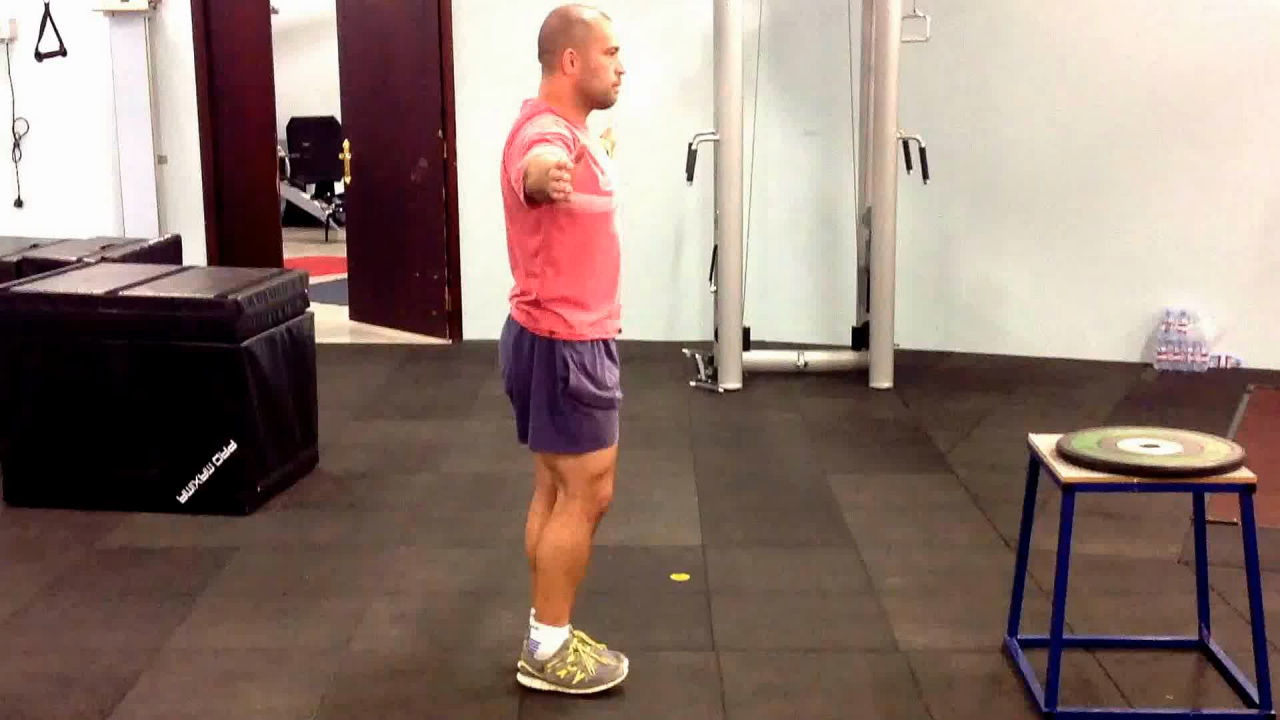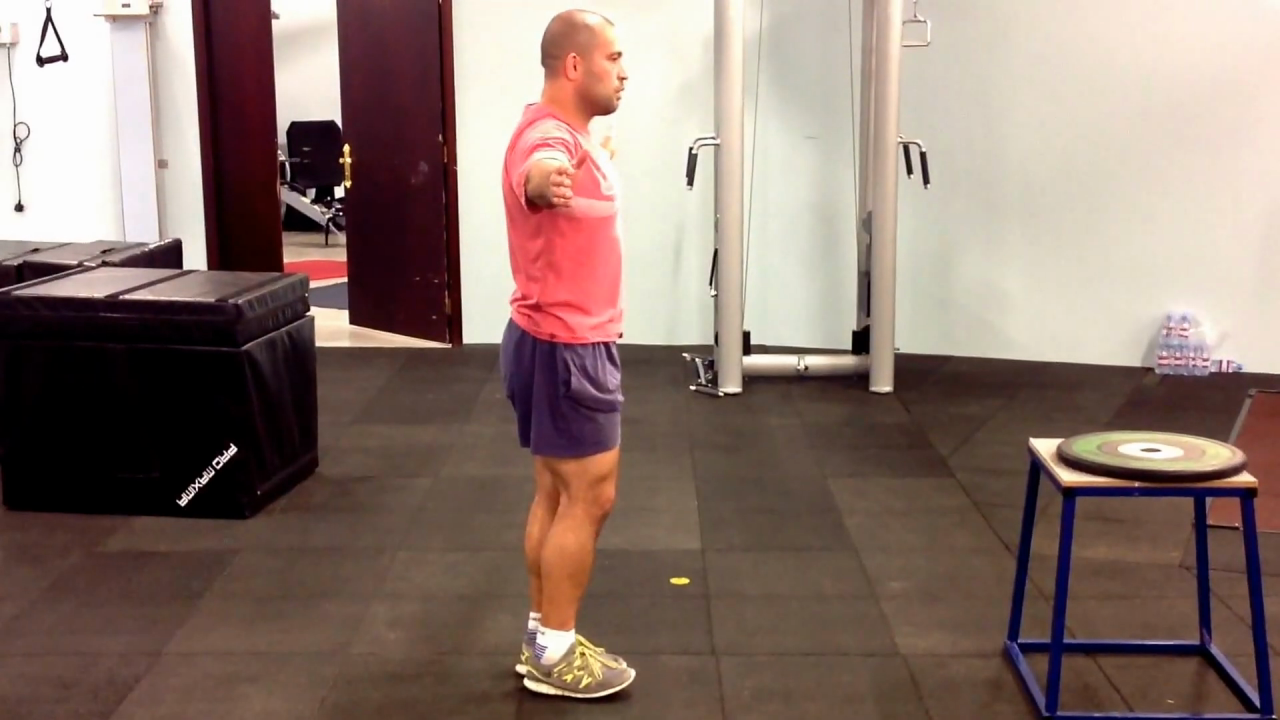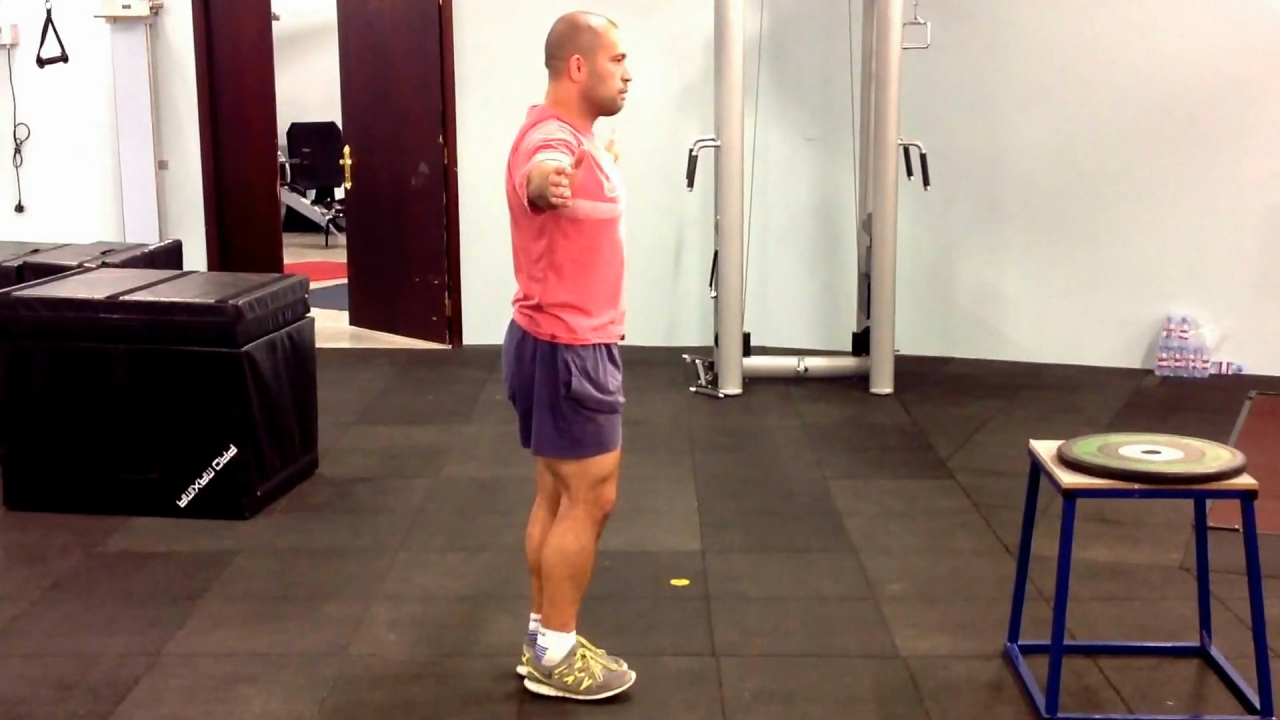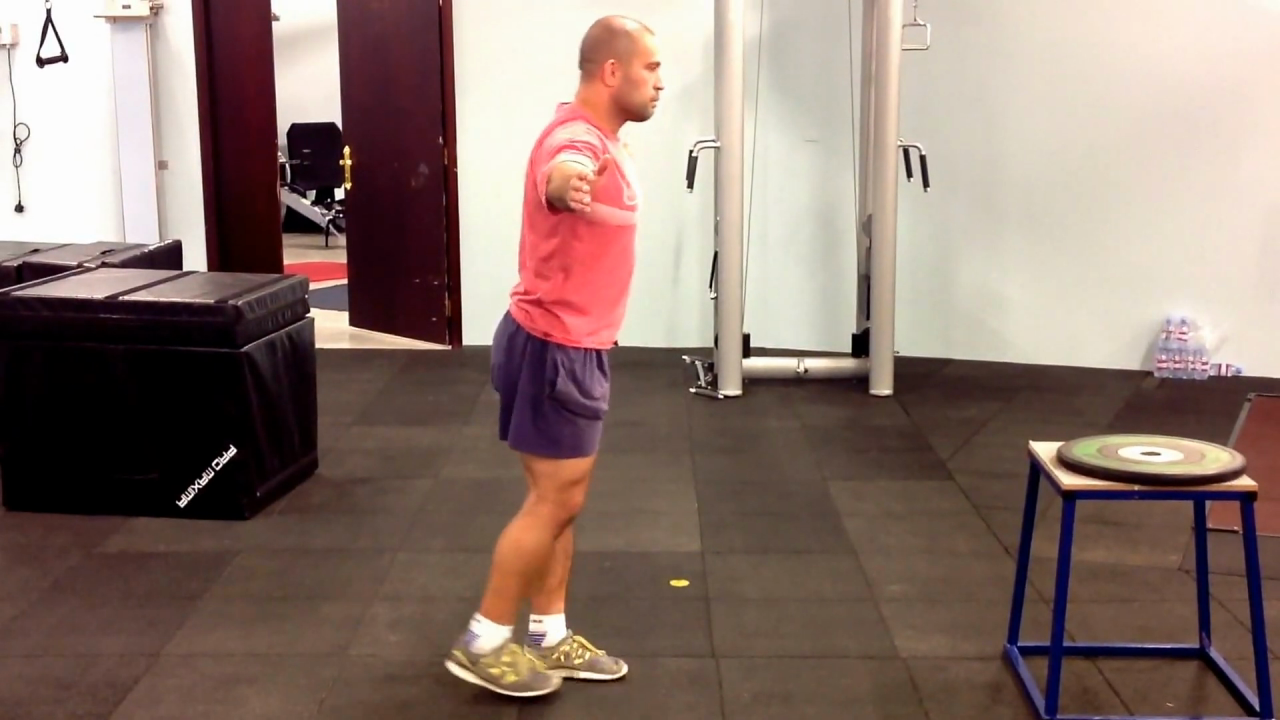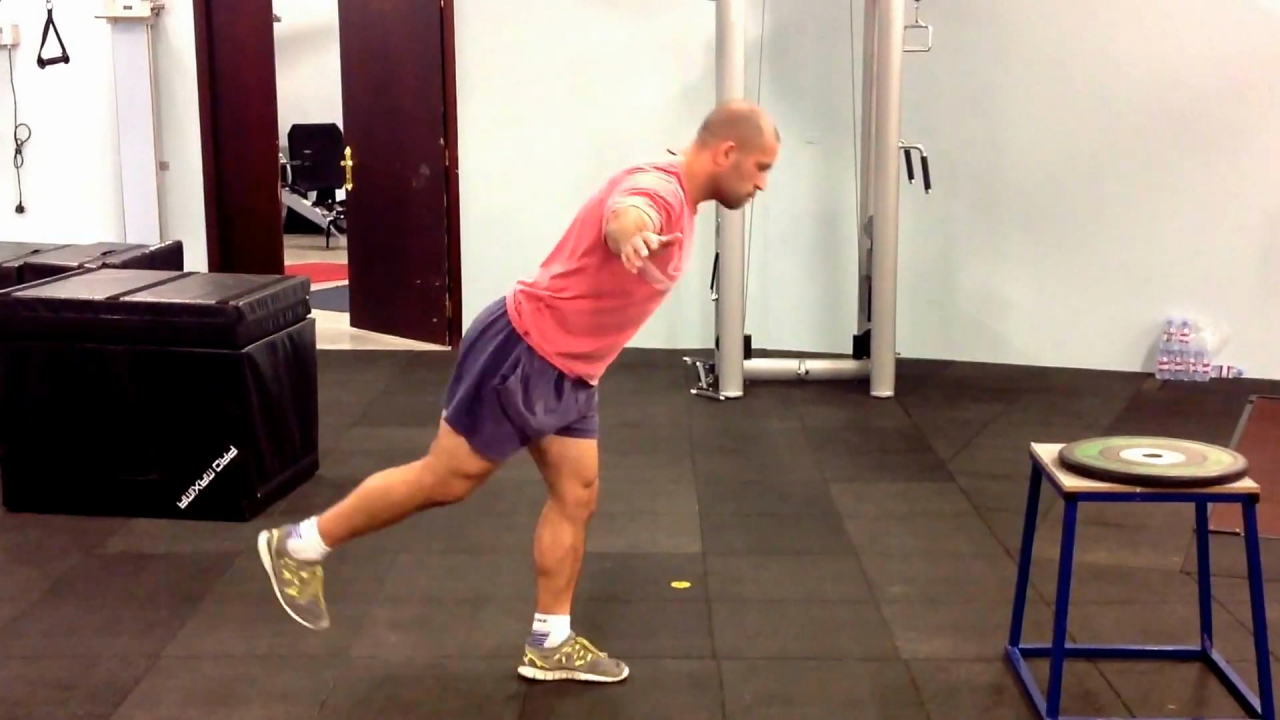
dt=1s
person 1, frame 1
left shoulder: (566, 129)
right shoulder: (548, 132)
right elbow: (534, 169)
left wrist: (597, 153)
right wrist: (545, 176)
left hip: (565, 337)
right hip: (563, 344)
left knee: (557, 490)
right knee: (586, 494)
left ankle: (545, 634)
right ankle: (548, 650)
person 1, frame 2
left shoulder: (569, 135)
right shoulder: (549, 137)
right elbow: (538, 173)
left wrist: (595, 163)
right wrist: (547, 182)
left hip: (565, 341)
right hip: (564, 348)
left knee: (557, 495)
right knee: (587, 498)
left ankle: (544, 637)
right ankle: (553, 654)
person 1, frame 3
left shoulder: (574, 137)
right shoulder: (552, 139)
right elbow: (539, 176)
left wrist: (601, 163)
right wrist: (546, 182)
left hip: (570, 343)
right hip: (565, 350)
left knee: (559, 496)
right knee: (589, 499)
left ankle: (546, 639)
right ankle: (554, 654)
person 1, frame 4
left shoulder: (596, 137)
right shoulder: (576, 141)
right elbow: (559, 177)
right wrist: (566, 183)
left hip: (573, 346)
right hip: (554, 349)
left knee: (561, 499)
right knee: (554, 502)
left ankle: (548, 639)
right ankle: (482, 642)
person 1, frame 5
left shoulder: (677, 192)
right shoulder: (658, 189)
right elbow: (625, 214)
right wrist: (632, 234)
left hip: (568, 368)
right hip: (522, 353)
left knee: (577, 497)
right knee: (444, 481)
left ankle: (550, 644)
right ankle: (300, 546)
